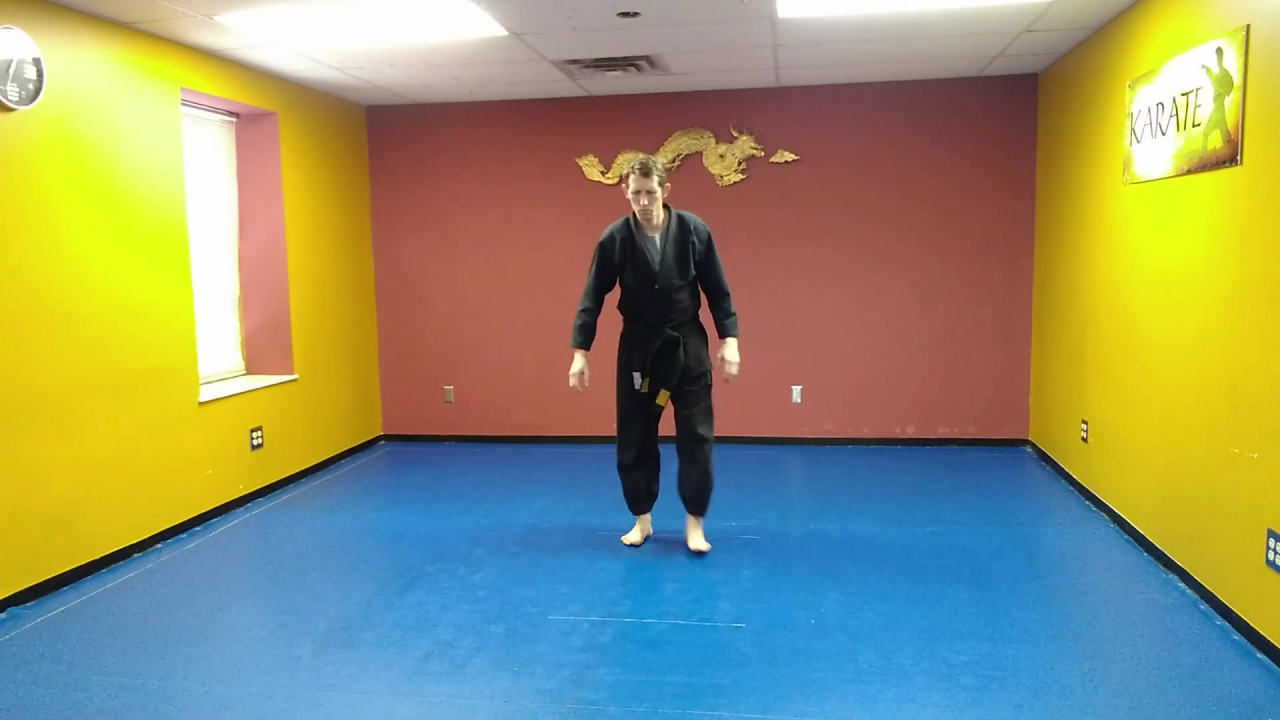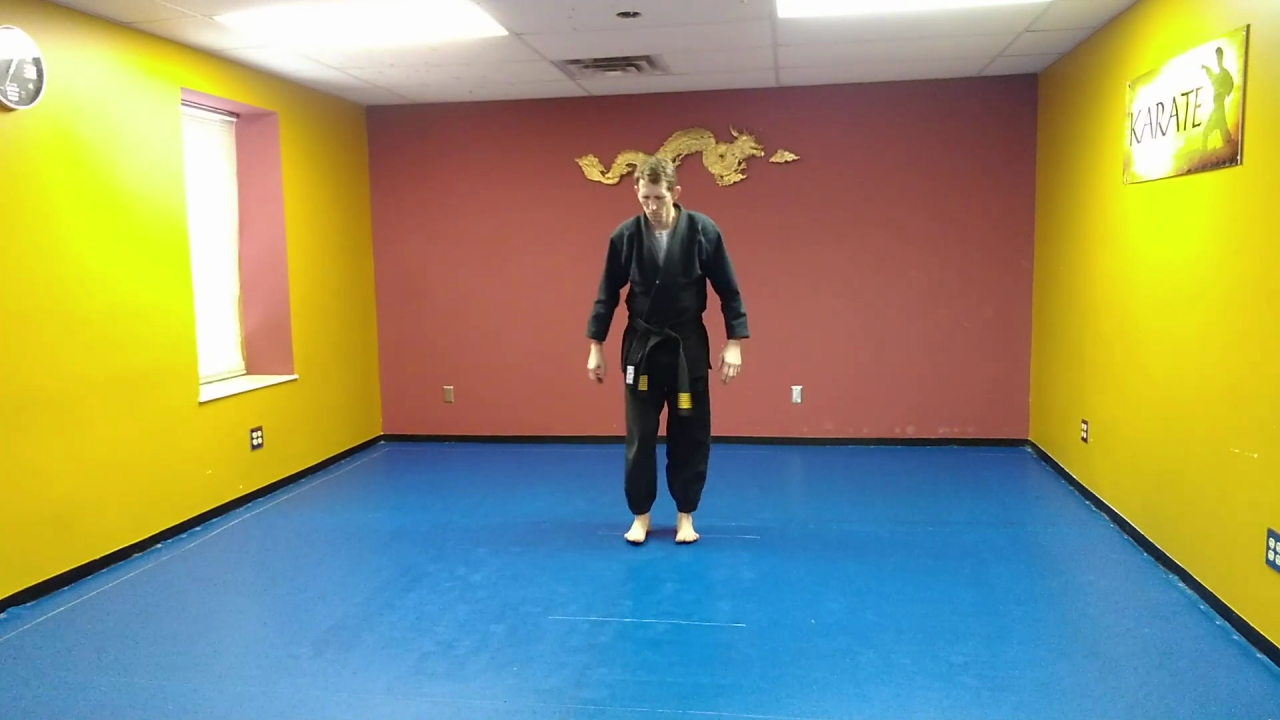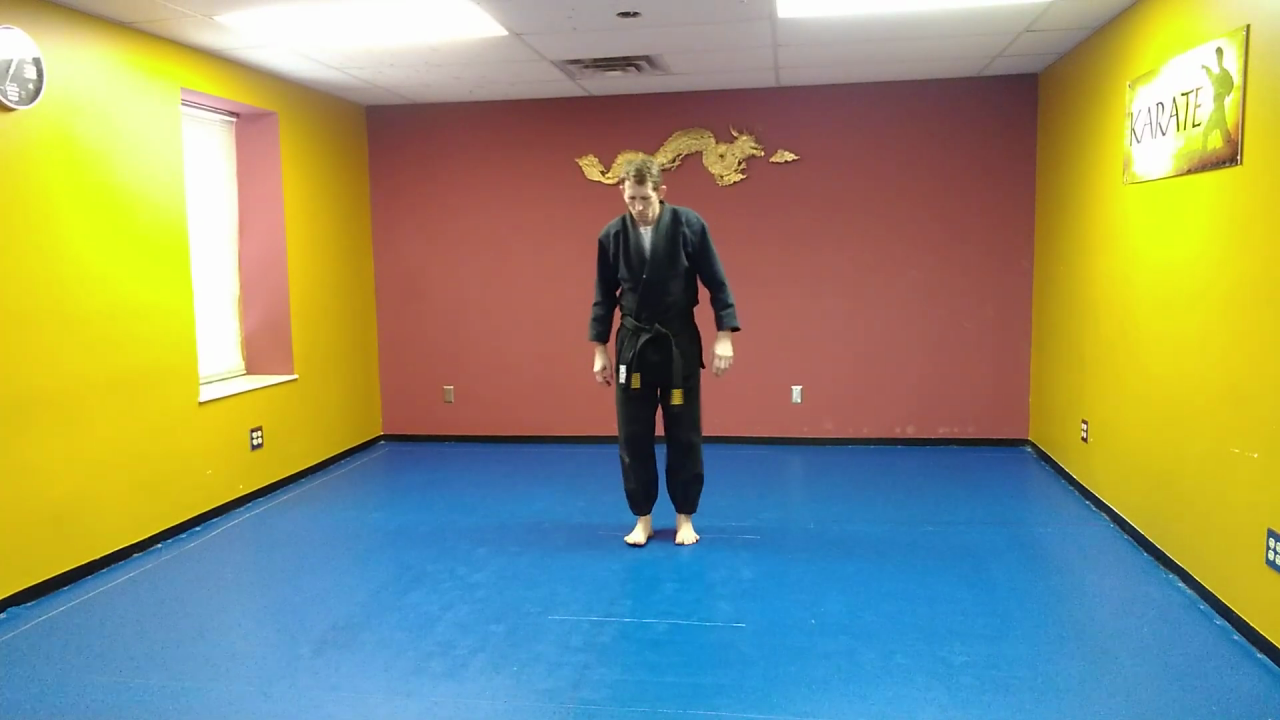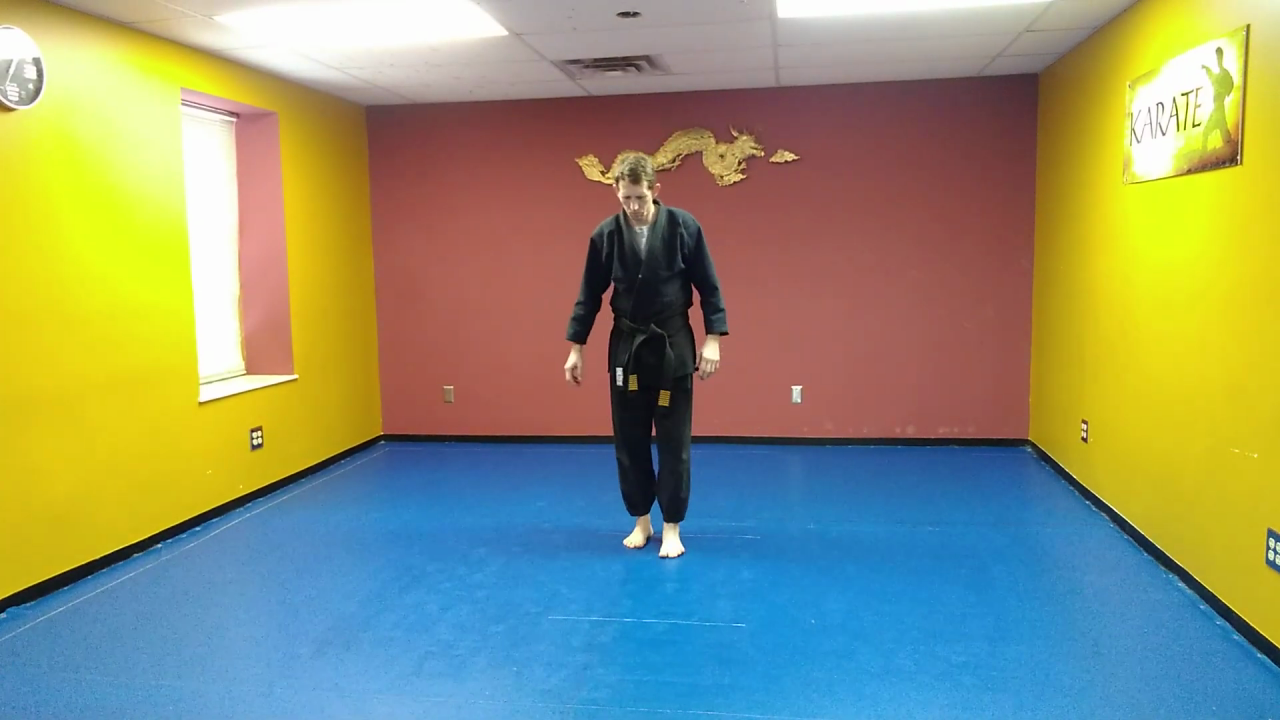
dt=0.4s
person 1, frame 1
left shoulder: (693, 230)
right shoulder: (614, 238)
left elbow: (717, 290)
right elbow: (593, 297)
left wrist: (730, 341)
right wrist: (580, 353)
left hip: (687, 344)
right hip: (639, 346)
left knee: (696, 437)
right knee: (634, 440)
left ankle: (695, 522)
right ankle: (642, 519)
person 1, frame 2
left shoulder: (703, 230)
right shoulder: (625, 235)
left elbow: (728, 290)
right elbow: (607, 294)
left wrist: (733, 343)
right wrist: (595, 347)
left hip: (687, 344)
right hip: (642, 344)
left knee: (691, 437)
right knee: (639, 438)
left ankle: (684, 515)
right ankle: (641, 516)
person 1, frame 3
left shoulder: (688, 225)
right shoulder: (612, 234)
left elbow: (716, 283)
right elbow: (604, 296)
left wrist: (724, 335)
right wrist: (600, 350)
left hip: (678, 342)
right hip: (632, 342)
left knee: (684, 435)
right knee: (633, 437)
left ankle: (684, 516)
right ankle: (643, 519)
person 1, frame 4
left shoulder: (683, 226)
right shoulder: (605, 234)
left elbow: (708, 286)
right elbow: (589, 294)
left wrist: (713, 338)
right wrist: (576, 348)
left hip: (673, 344)
right hip: (627, 344)
left knee: (673, 439)
right knee: (630, 439)
left ankle: (671, 528)
right ankle: (642, 520)
